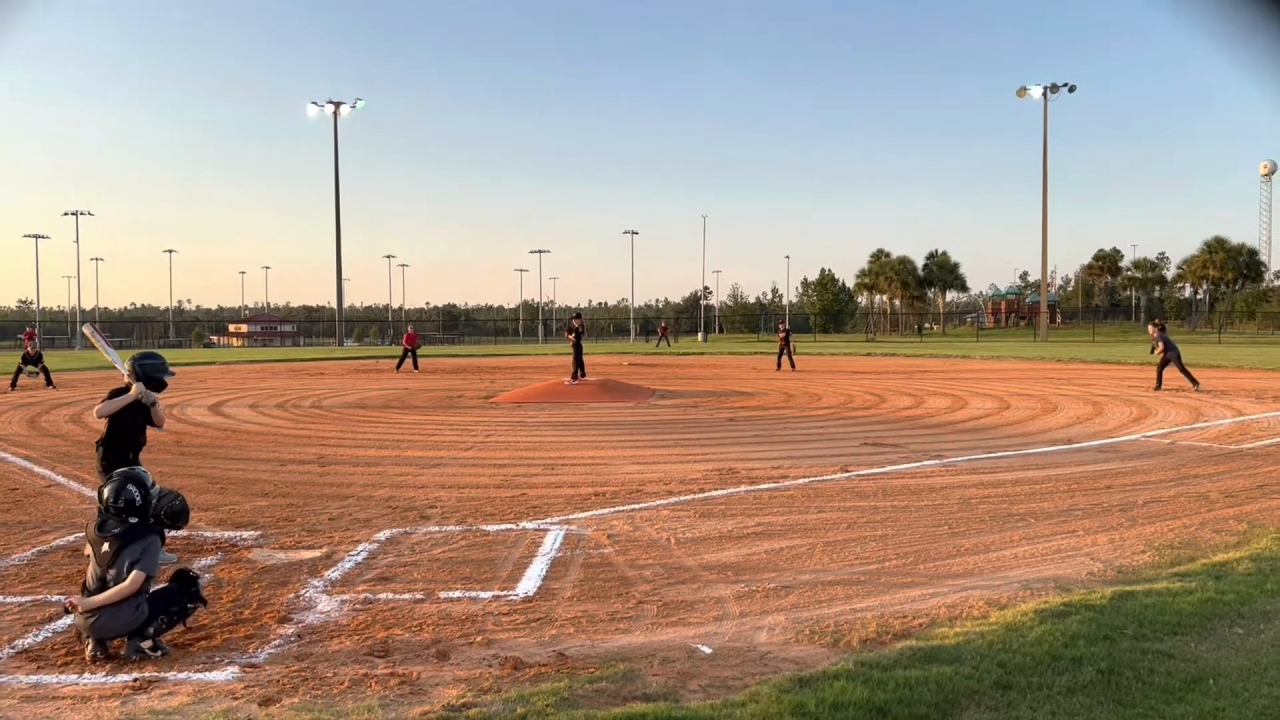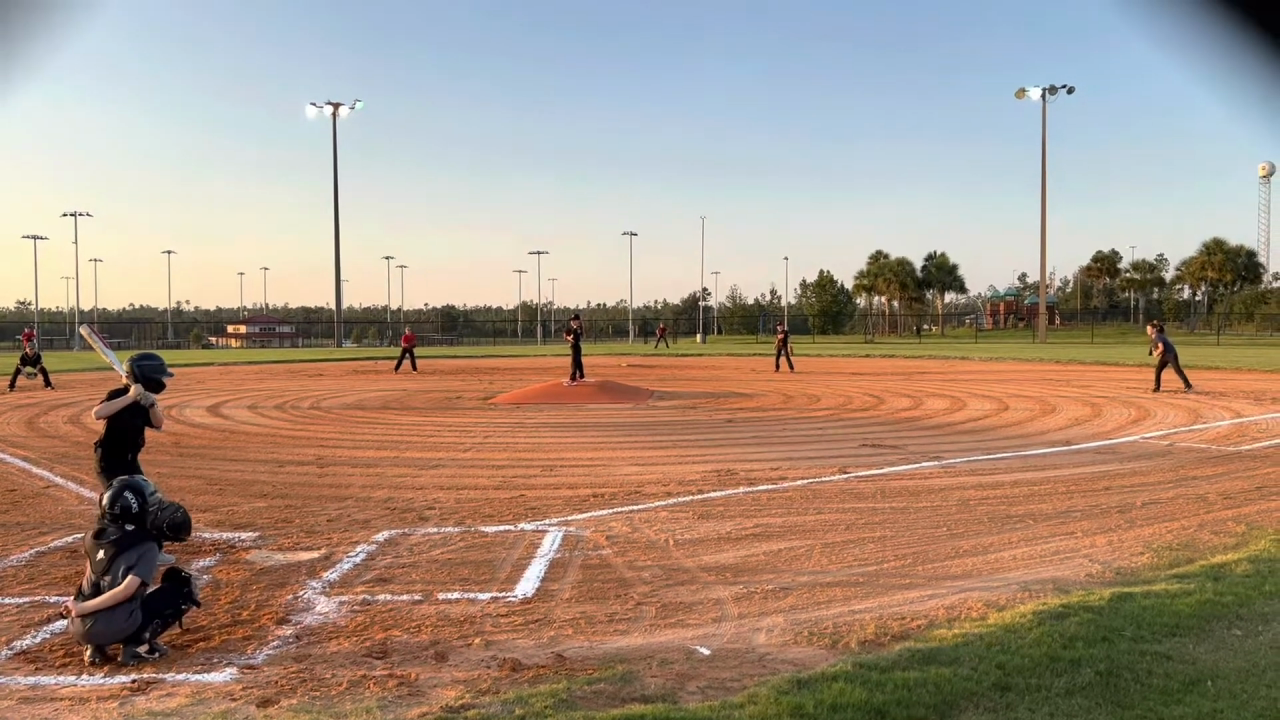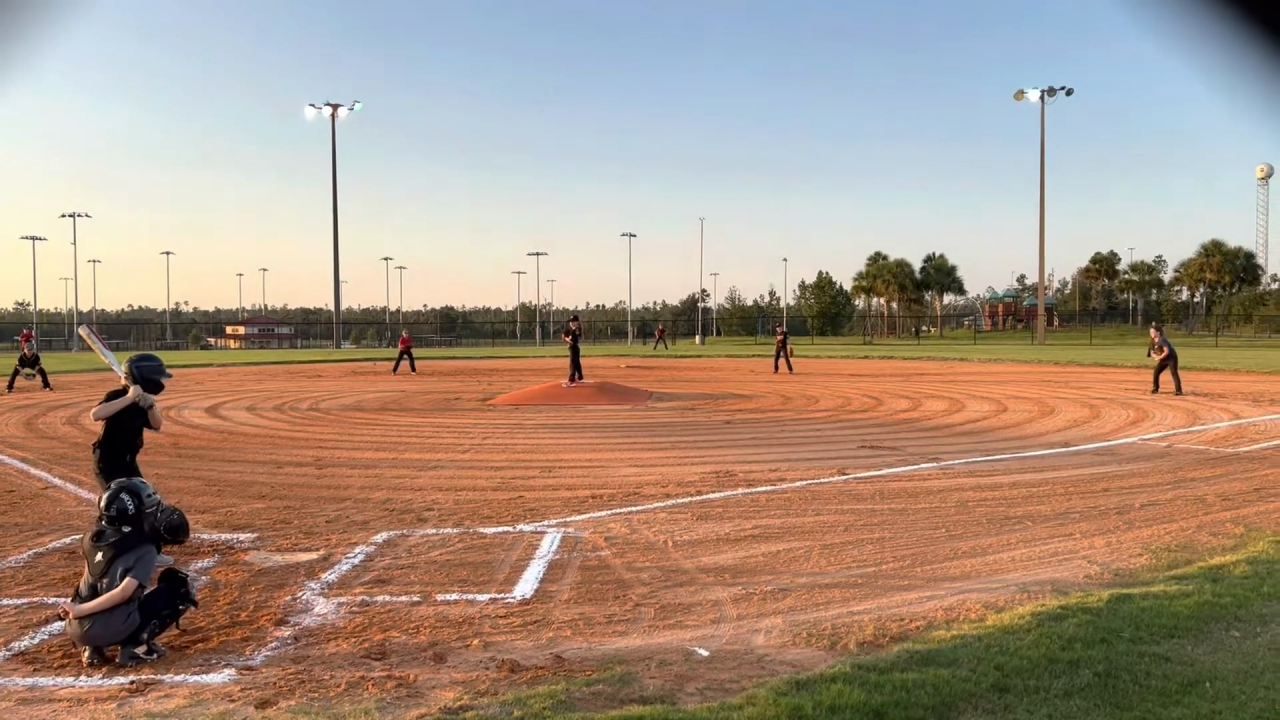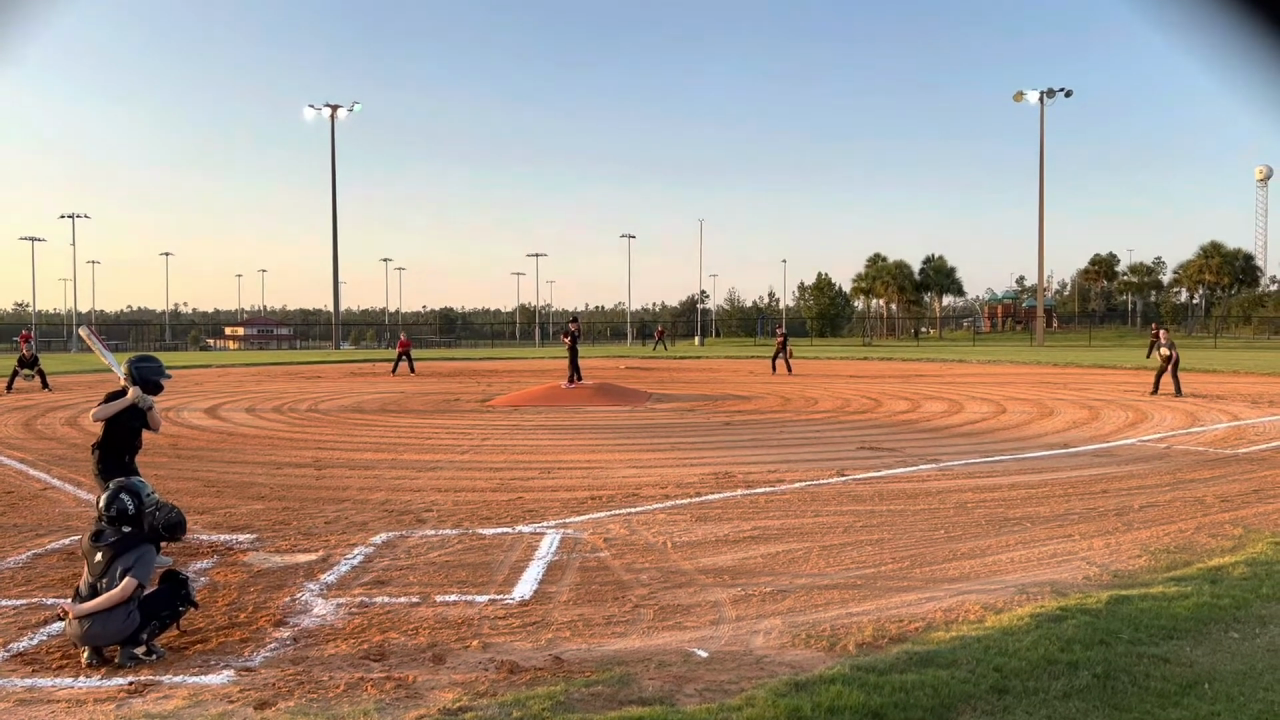
dt=0.2s
person 1, frame 1
left shoulder: (146, 398)
right shoulder: (120, 394)
left elbow: (159, 423)
right elbow: (98, 412)
left wrist: (153, 403)
right wrist: (131, 396)
left hip: (131, 459)
right hip: (111, 459)
person 1, frame 2
left shoulder: (145, 399)
right shoulder: (119, 395)
left elbow: (158, 424)
right elbow: (97, 414)
left wrist: (151, 405)
right wrist: (130, 397)
left hip: (129, 460)
right hip: (110, 461)
left knee: (150, 501)
person 1, frame 3
left shoulder: (143, 400)
right shoulder: (117, 396)
left elbow: (157, 426)
right elbow: (96, 415)
left wrist: (150, 406)
right wrist: (129, 398)
left hip: (128, 461)
right hip: (108, 461)
person 1, frame 4
left shoulder: (142, 401)
right shoulder: (116, 397)
left elbow: (155, 427)
right elbow: (95, 416)
left wrist: (149, 407)
right wrist: (128, 399)
left hip: (127, 462)
right hip: (107, 462)
person 2, frame 1
left shoulder: (96, 529)
right shoulder: (149, 539)
right elbow: (131, 586)
right wrist: (87, 604)
left hip: (87, 621)
right hip: (123, 622)
right knee: (189, 589)
left ankle: (97, 640)
right ankle: (143, 640)
person 2, frame 2
left shoulder: (94, 536)
right shoulder: (146, 547)
right elbow: (126, 591)
right wrist: (81, 608)
left hip: (80, 628)
right hip: (116, 628)
right knee: (183, 586)
left ankle: (95, 646)
right ankle: (139, 645)
person 2, frame 3
left shoulder: (93, 538)
right shoulder: (145, 549)
right elbow: (123, 593)
right wrist: (78, 610)
left hip: (77, 630)
right hip: (112, 631)
right knee: (181, 588)
left ankle: (93, 647)
right ankle: (137, 646)
person 2, frame 4
left shoulder: (92, 538)
right shoulder: (144, 549)
right elbow: (122, 593)
right wrist: (78, 610)
left hip: (76, 630)
right hip: (112, 631)
right knee: (180, 588)
left ankle: (92, 648)
right ankle: (136, 647)
